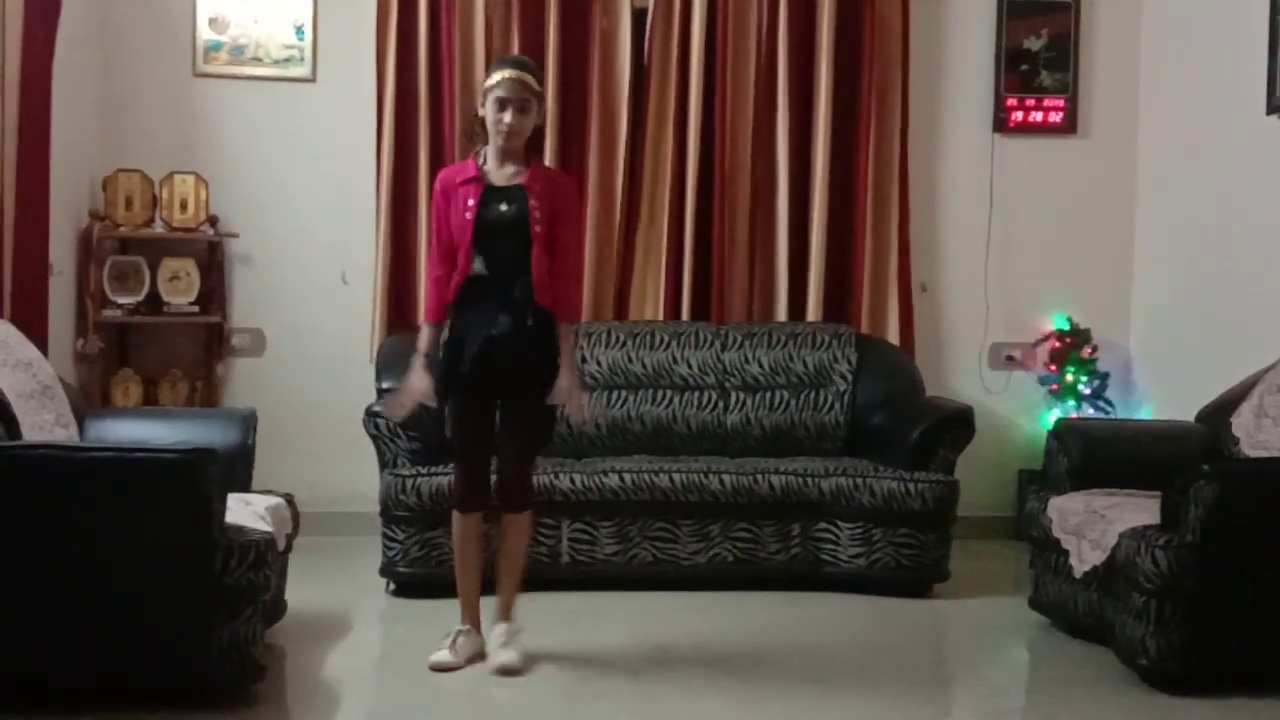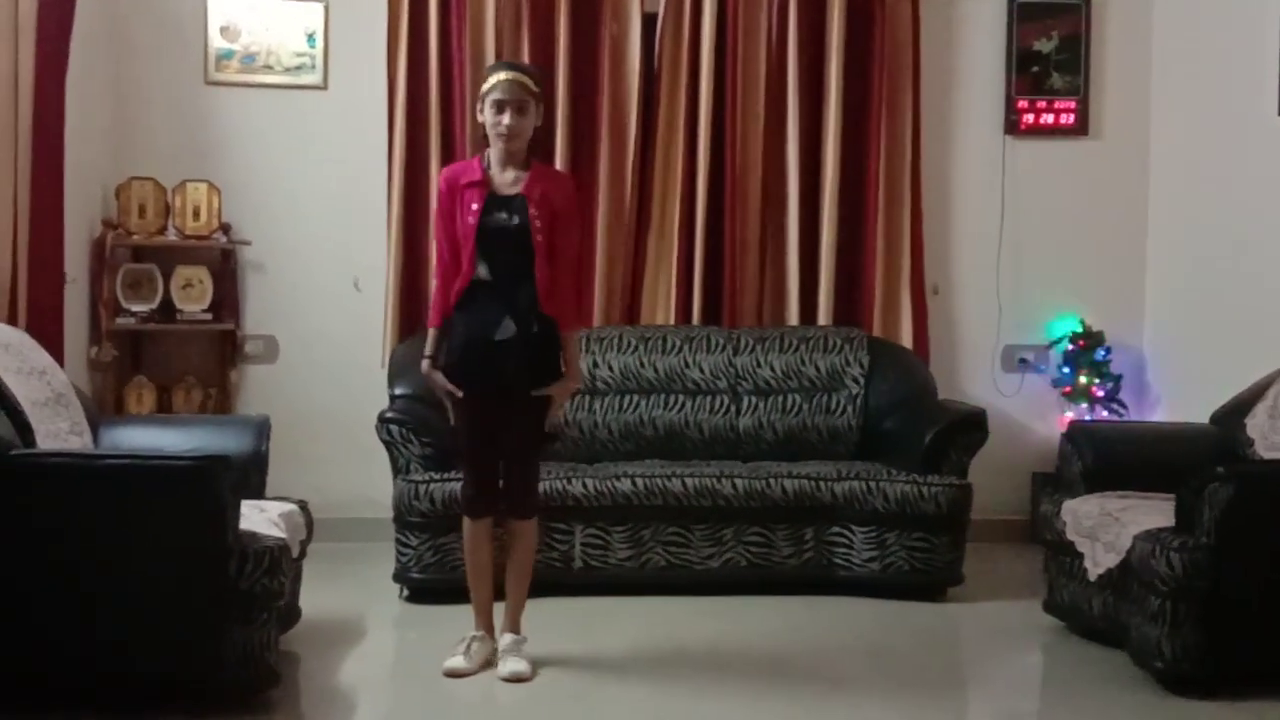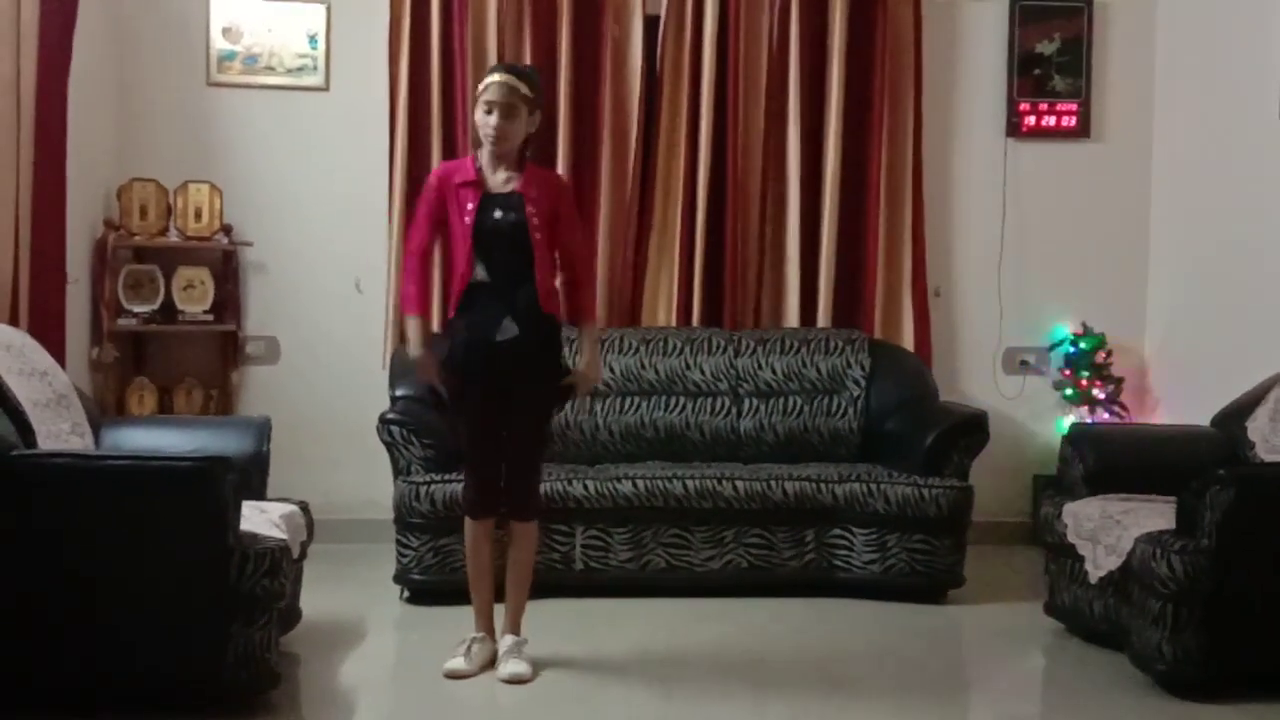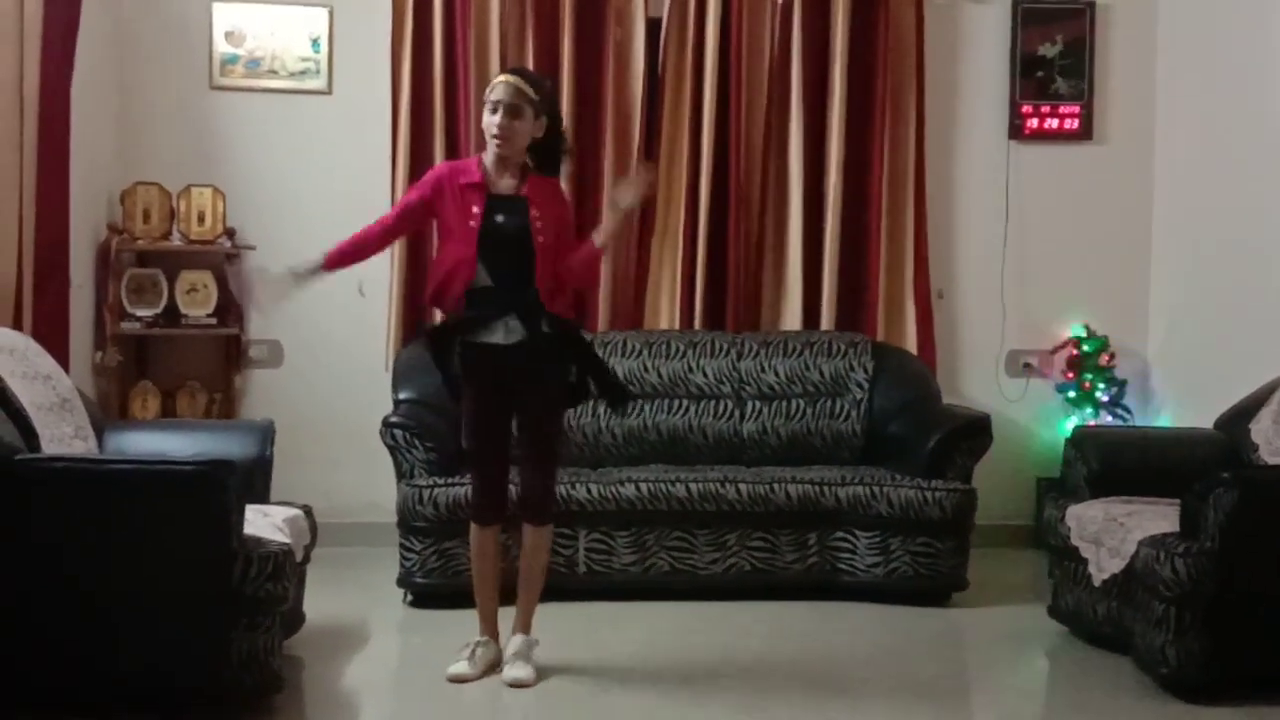
dt=0.2s
person 1, frame 1
left shoulder: (556, 188)
right shoulder: (451, 183)
left elbow: (565, 282)
right elbow: (438, 277)
left wrist: (568, 367)
right wrist: (423, 360)
left hip: (529, 342)
right hip: (467, 341)
left knee: (514, 483)
right knee: (467, 486)
left ankle: (506, 624)
right ankle: (468, 627)
person 1, frame 2
left shoulder: (556, 189)
right shoulder: (454, 182)
left elbow: (570, 283)
right elbow: (445, 272)
left wrist: (570, 366)
right wrist: (431, 352)
left hip: (530, 347)
right hip: (471, 344)
left knee: (521, 488)
right knee: (477, 488)
left ankle: (511, 633)
right ankle: (480, 632)
person 1, frame 3
left shoulder: (550, 189)
right shoulder: (446, 180)
left elbow: (578, 272)
right elbow: (416, 260)
left wrist: (590, 351)
right wrist: (418, 339)
left hip: (532, 347)
right hip: (472, 345)
left knee: (522, 489)
right knee: (479, 489)
left ankle: (512, 635)
right ankle: (482, 634)
person 1, frame 4
left shoulder: (550, 196)
right shoulder: (450, 180)
left elbow: (567, 280)
right elbow: (383, 232)
left wrist: (613, 220)
right wrist: (308, 270)
left hip: (543, 352)
right hip: (478, 351)
left knee: (538, 494)
right knee: (488, 496)
left ankle: (522, 638)
right ankle: (486, 638)
